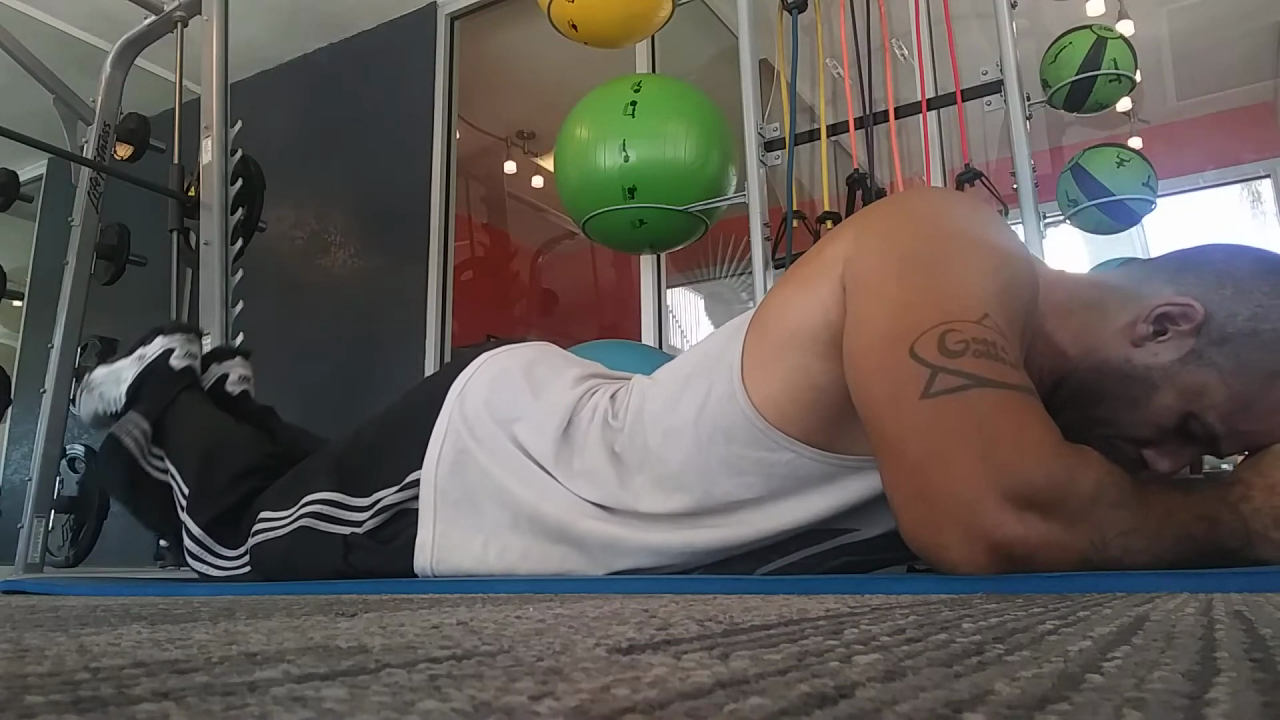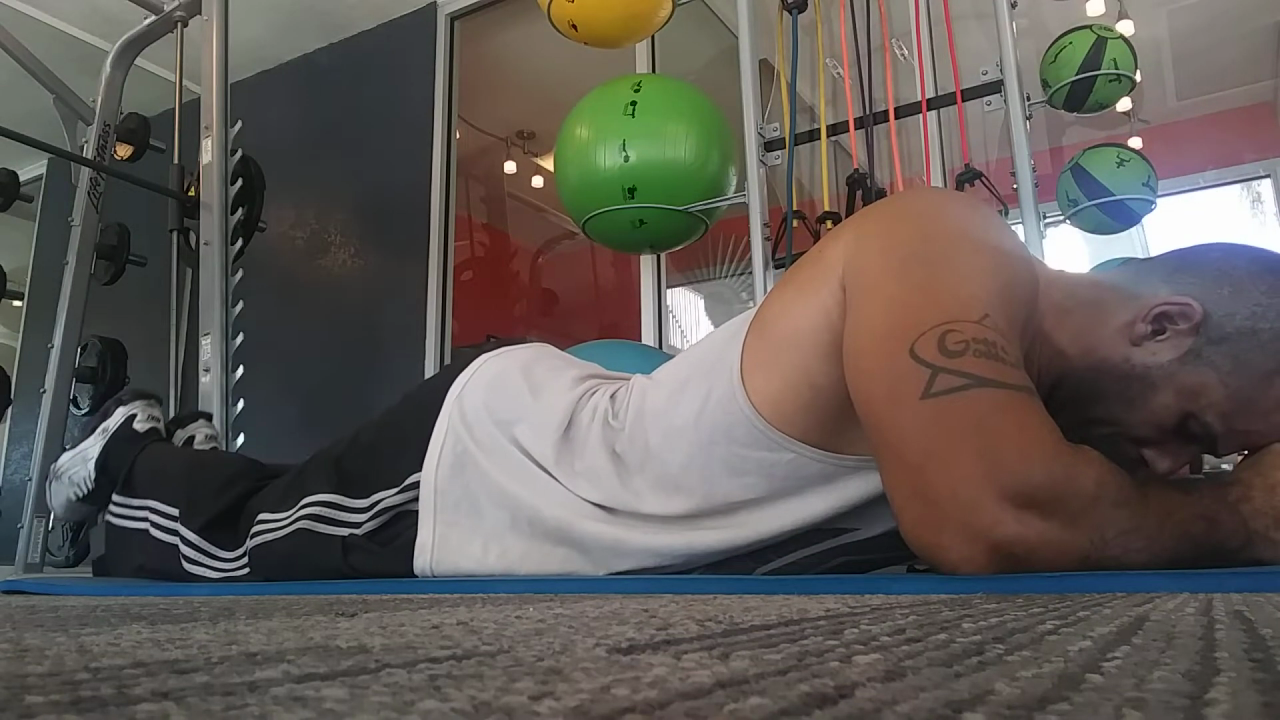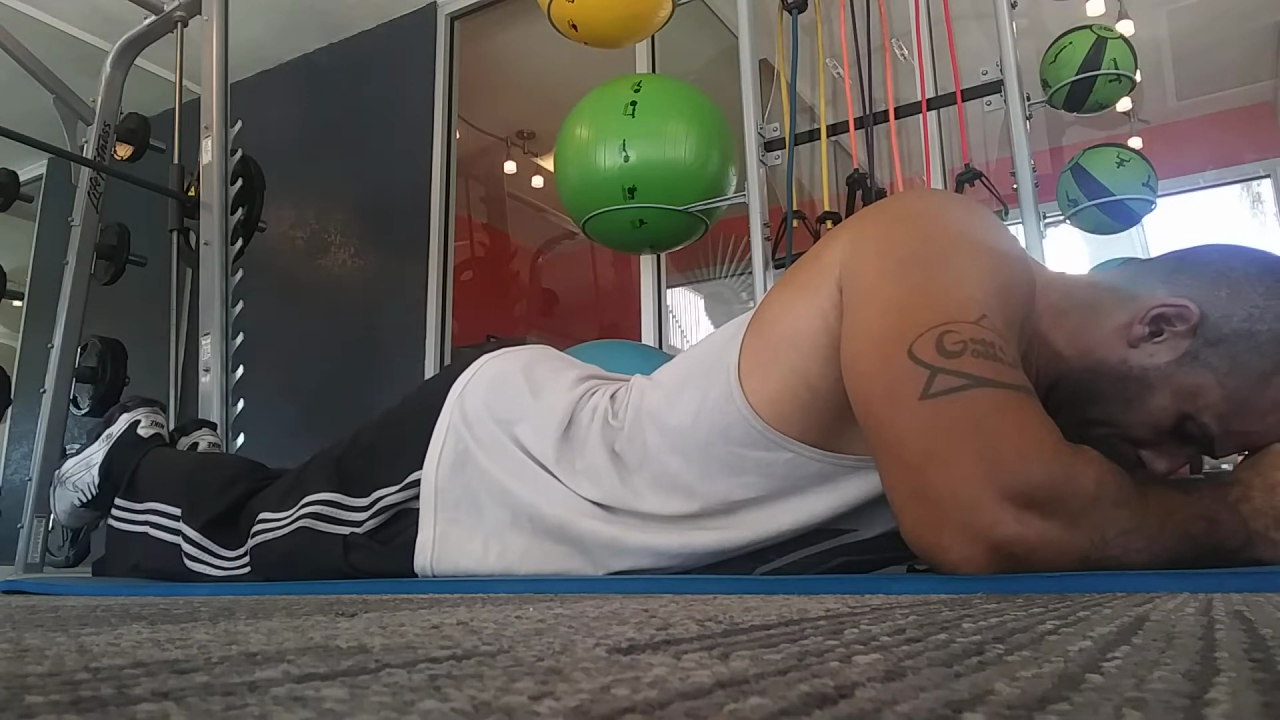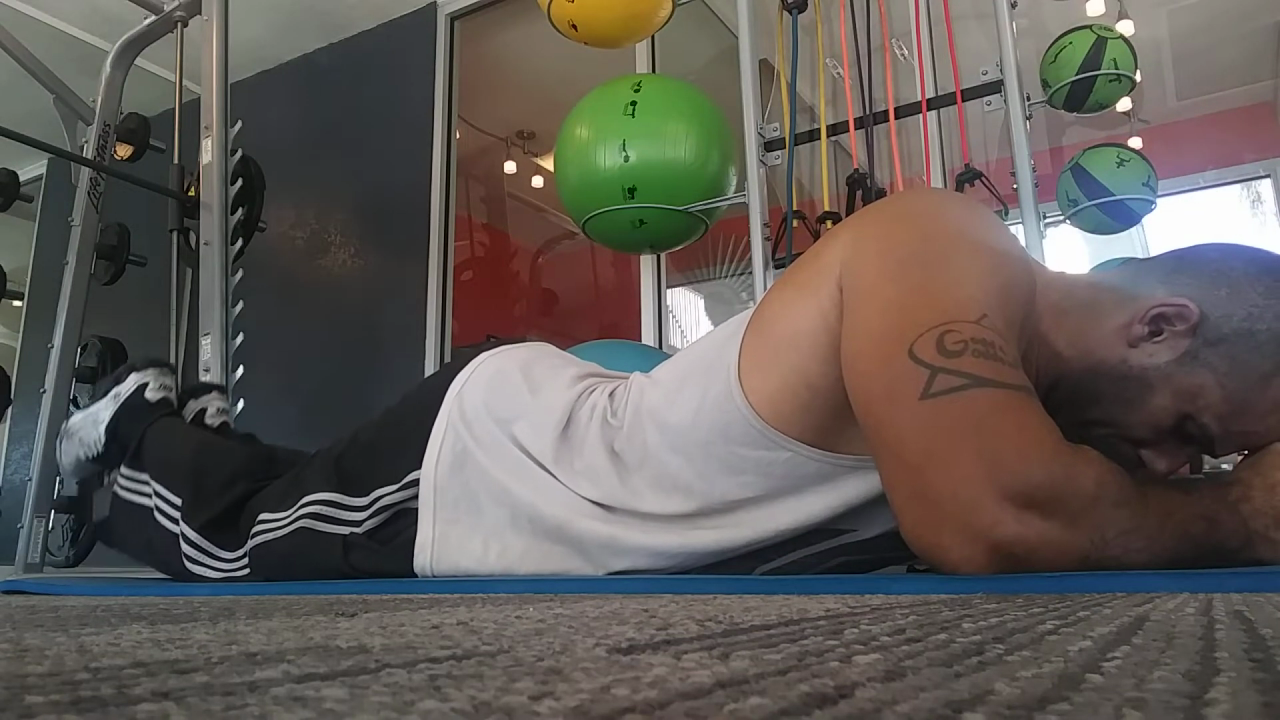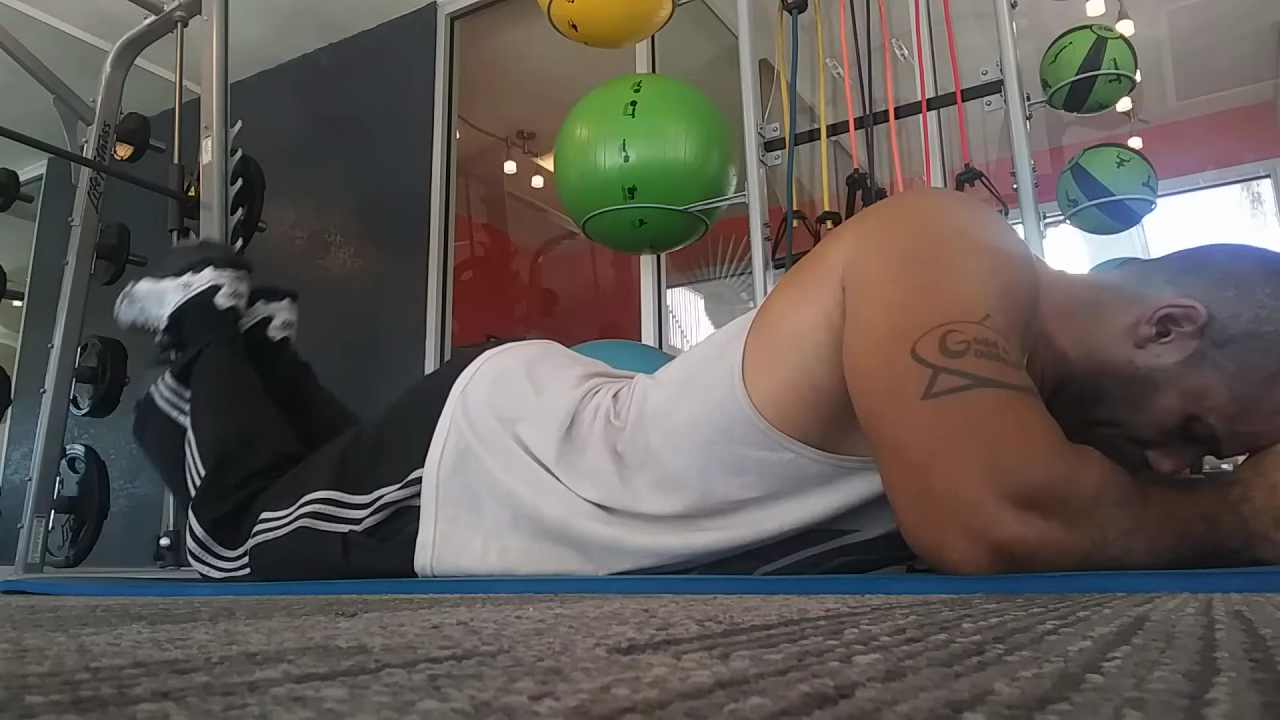
dt=0.4s
person 1, frame 1
left shoulder: (1007, 368)
right shoulder: (945, 248)
right elbow: (993, 520)
left hip: (552, 433)
right hip: (470, 458)
right knee: (237, 542)
left ankle: (205, 397)
right ankle: (168, 396)
person 1, frame 2
left shoulder: (1012, 375)
right shoulder: (946, 248)
right elbow: (993, 519)
left hip: (544, 438)
right hip: (462, 464)
right knee: (228, 554)
left ankle: (169, 452)
right ankle: (137, 456)
person 1, frame 3
left shoulder: (1006, 368)
right shoulder: (942, 251)
right elbow: (991, 520)
left hip: (550, 434)
right hip: (465, 464)
right knee: (233, 552)
left ankle: (170, 459)
right ankle: (140, 463)
person 1, frame 4
left shoulder: (1009, 369)
right shoulder: (944, 250)
right elbow: (994, 519)
left hip: (546, 431)
right hip: (464, 462)
right knee: (231, 542)
left ankle: (188, 424)
right ankle: (147, 423)
person 1, frame 5
left shoulder: (1017, 373)
right shoulder: (948, 251)
right elbow: (995, 520)
left hip: (550, 428)
right hip: (466, 456)
right knee: (236, 535)
left ankle: (252, 333)
right ankle: (209, 316)
